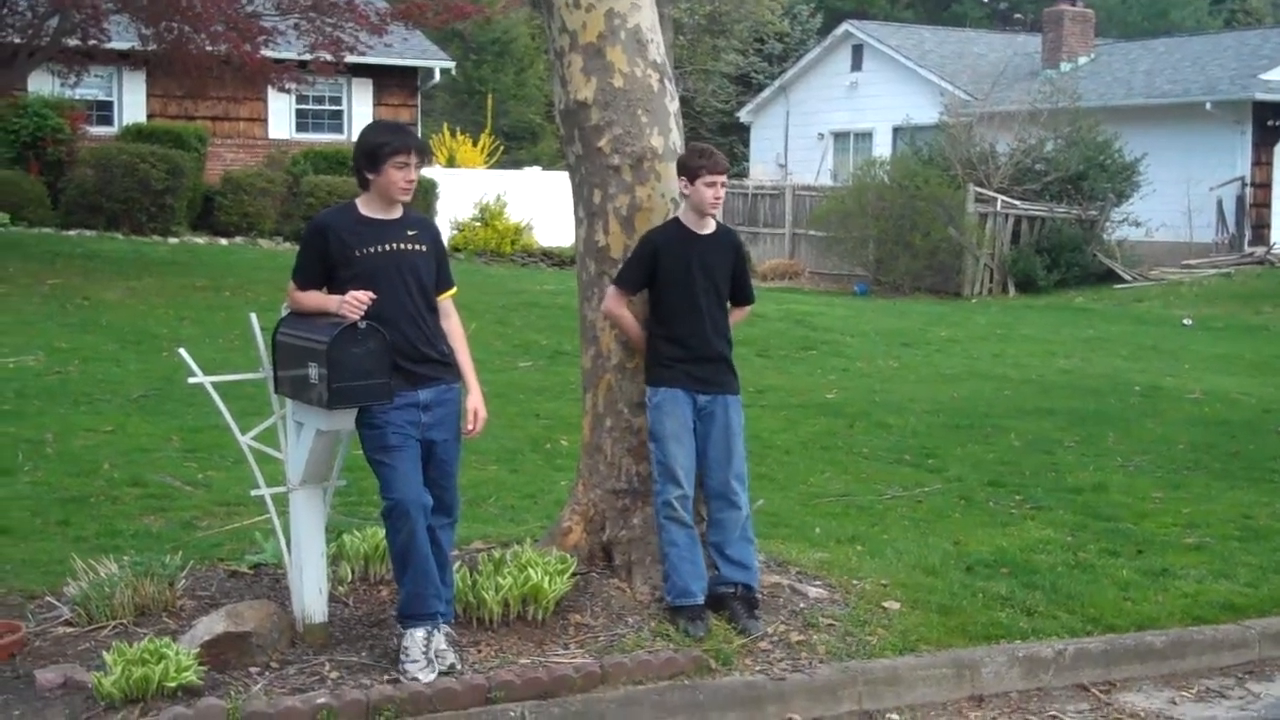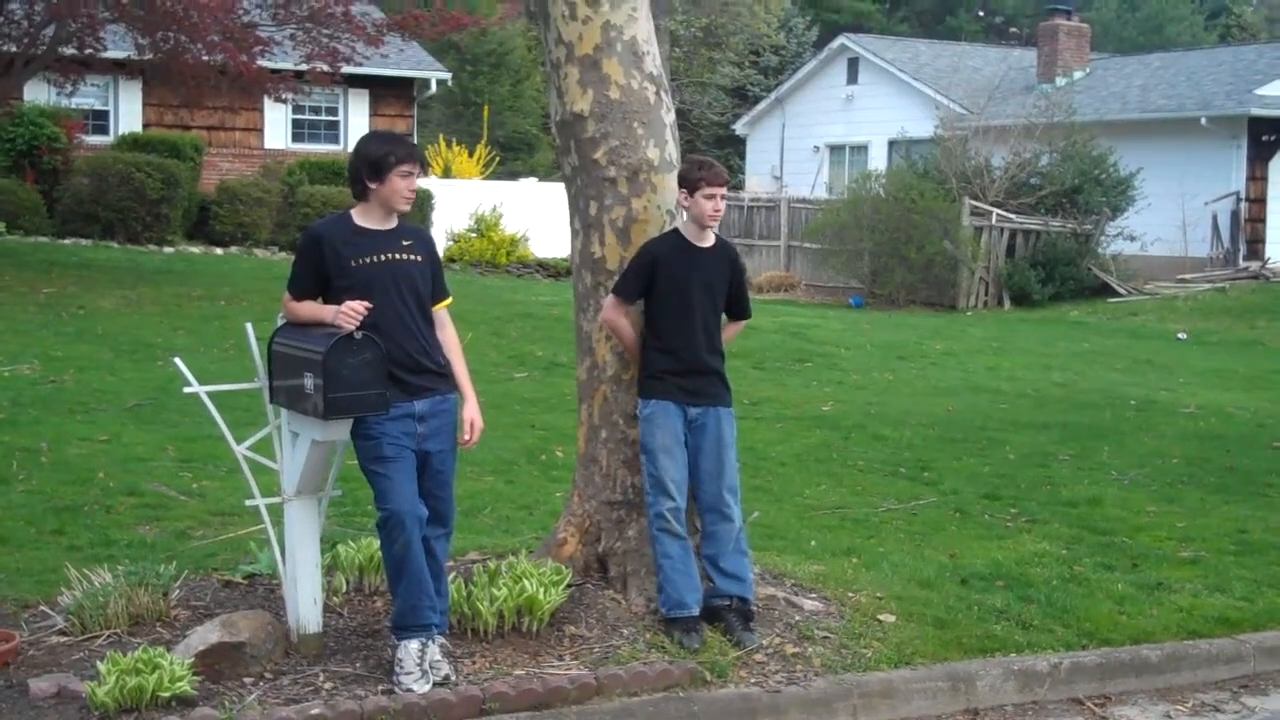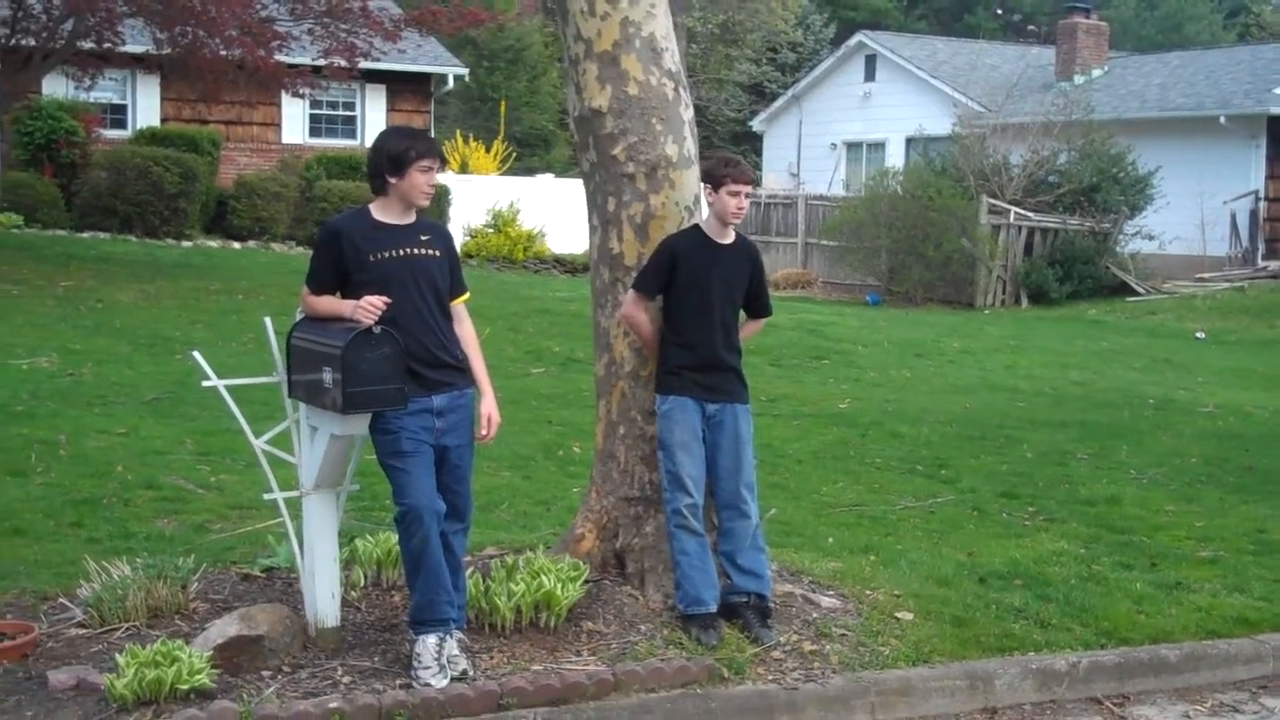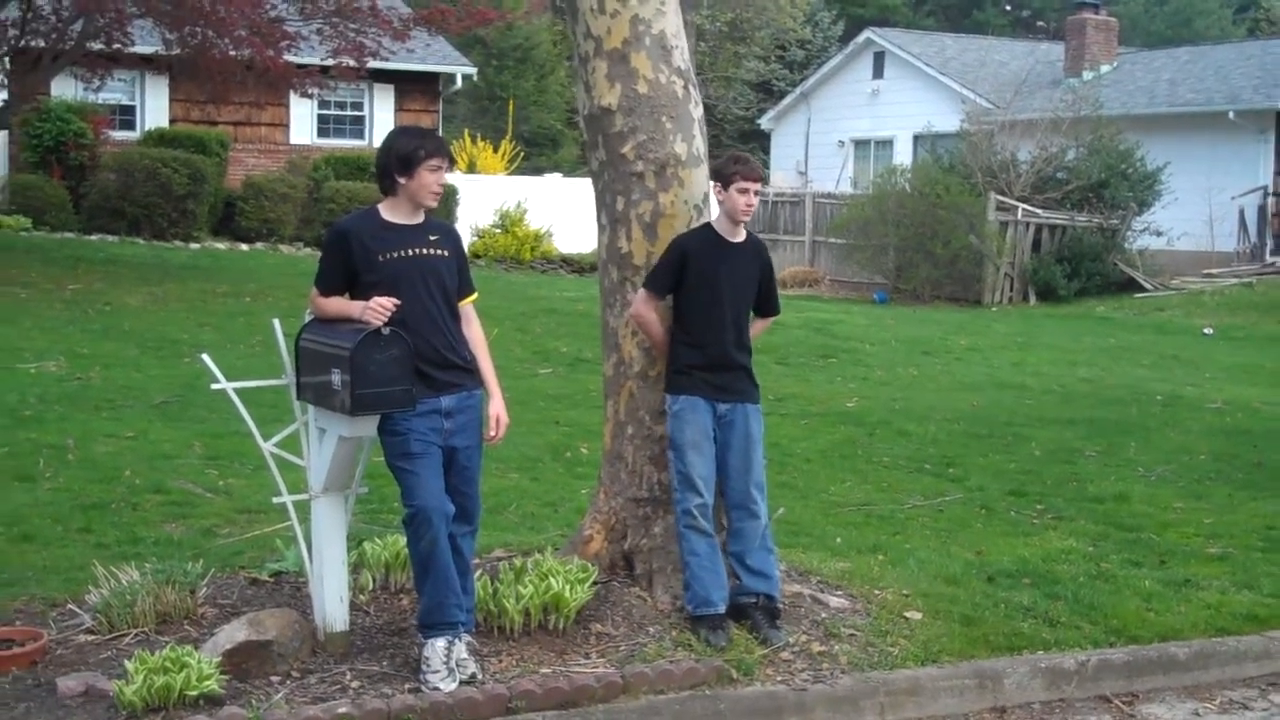
dt=0.2s
person 1, frame 1
left shoulder: (424, 230)
right shoulder: (330, 228)
right elbow: (298, 296)
left wrist: (472, 387)
right wrist: (337, 302)
left hip: (441, 391)
right hip: (384, 398)
left knee: (441, 509)
right knee: (406, 505)
left ankle: (436, 621)
right ankle: (421, 624)
person 1, frame 2
left shoulder: (419, 241)
right shoulder: (326, 238)
right elbow: (293, 307)
left wrist: (468, 397)
right wrist: (332, 313)
left hip: (437, 401)
right hip: (379, 409)
left knee: (436, 520)
right knee: (402, 516)
left ankle: (430, 632)
right ankle: (415, 635)
person 1, frame 3
left shoulder: (438, 236)
right shoulder: (344, 232)
right elbow: (312, 301)
left wrist: (486, 391)
right wrist: (351, 307)
left hip: (454, 397)
right hip: (398, 404)
left knee: (454, 515)
right knee: (419, 510)
left ankle: (448, 626)
right ankle: (432, 630)
person 1, frame 4
left shoulder: (446, 236)
right shoulder: (352, 233)
right elbow: (320, 302)
left wrist: (494, 392)
right wrist: (360, 308)
left hip: (463, 398)
right hip: (406, 404)
left knee: (463, 517)
right knee: (428, 513)
left ankle: (458, 630)
right ankle: (441, 634)
person 2, frame 1
left shoulder: (730, 243)
right shoulder: (658, 242)
right elbow: (614, 304)
left wrist: (710, 340)
right wrist: (655, 347)
left hip: (721, 382)
right hip: (670, 385)
left knee: (730, 490)
right knee: (676, 493)
left ankle: (736, 587)
right ankle: (686, 597)
person 2, frame 2
left shoulder: (727, 257)
right shoulder: (657, 252)
right elbow: (612, 313)
left wrist: (703, 352)
right wrist: (653, 360)
left hip: (713, 396)
right hip: (662, 397)
left knee: (723, 502)
right knee: (668, 505)
left ankle: (731, 599)
right ankle: (681, 608)
person 2, frame 3
left shoulder: (748, 254)
right shoulder: (678, 247)
right elbow: (632, 309)
left wrist: (721, 350)
right wrist: (672, 356)
left hip: (730, 392)
right hip: (680, 393)
left knee: (739, 499)
right knee: (685, 502)
left ankle: (749, 596)
right ankle: (698, 605)
person 2, frame 4
left shoulder: (757, 253)
right shoulder: (689, 246)
right elbow: (642, 308)
left wrist: (731, 349)
right wrist: (681, 356)
left hip: (741, 392)
right hip: (691, 392)
left knee: (749, 500)
right knee: (696, 502)
left ankle: (758, 598)
right ankle: (707, 606)
